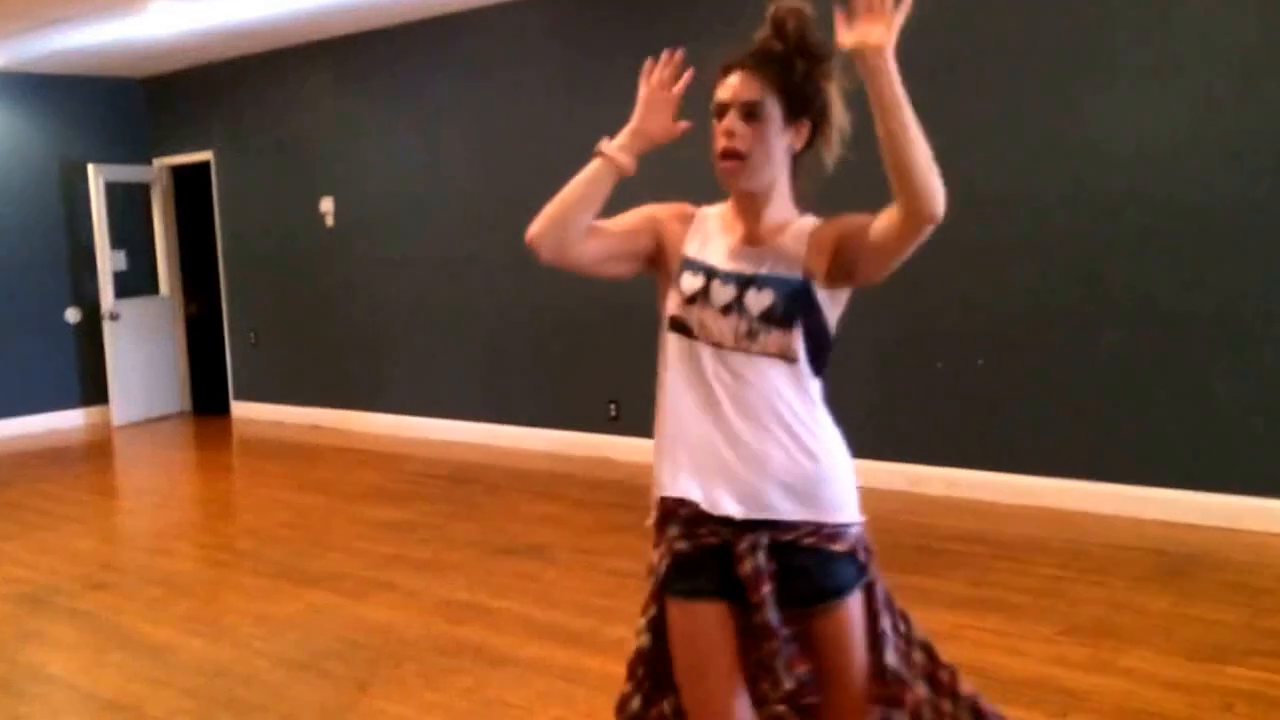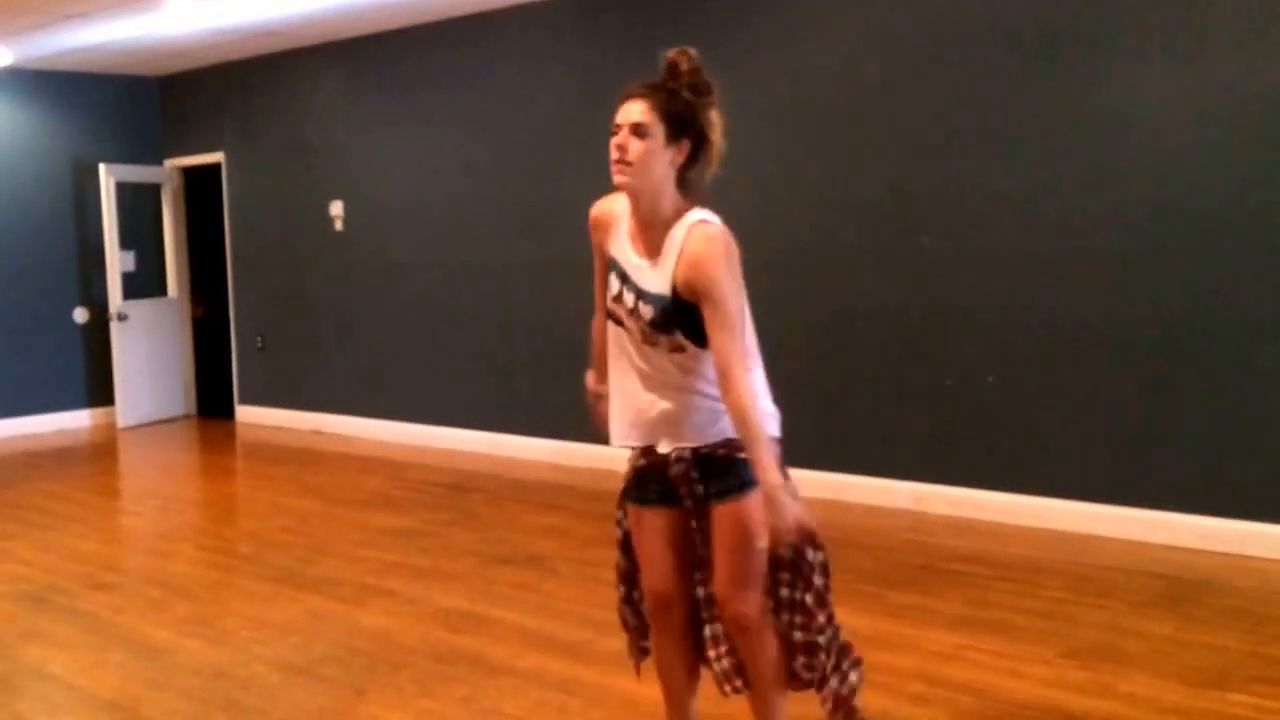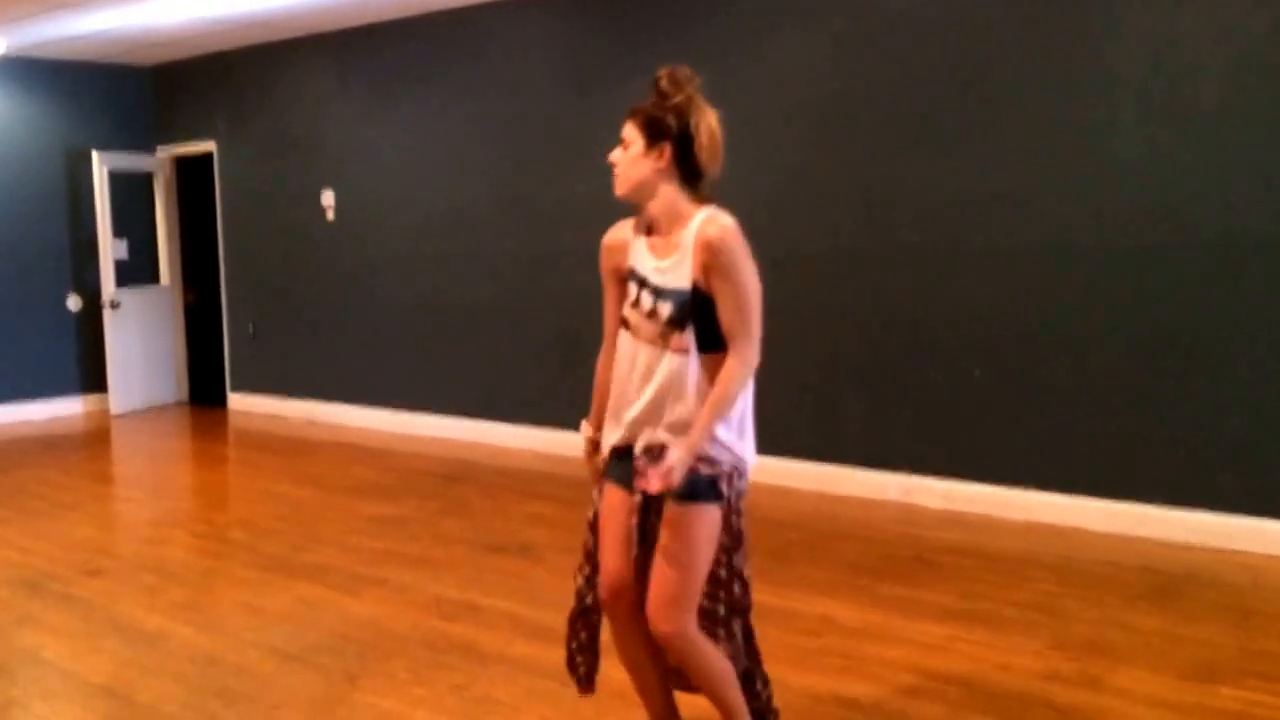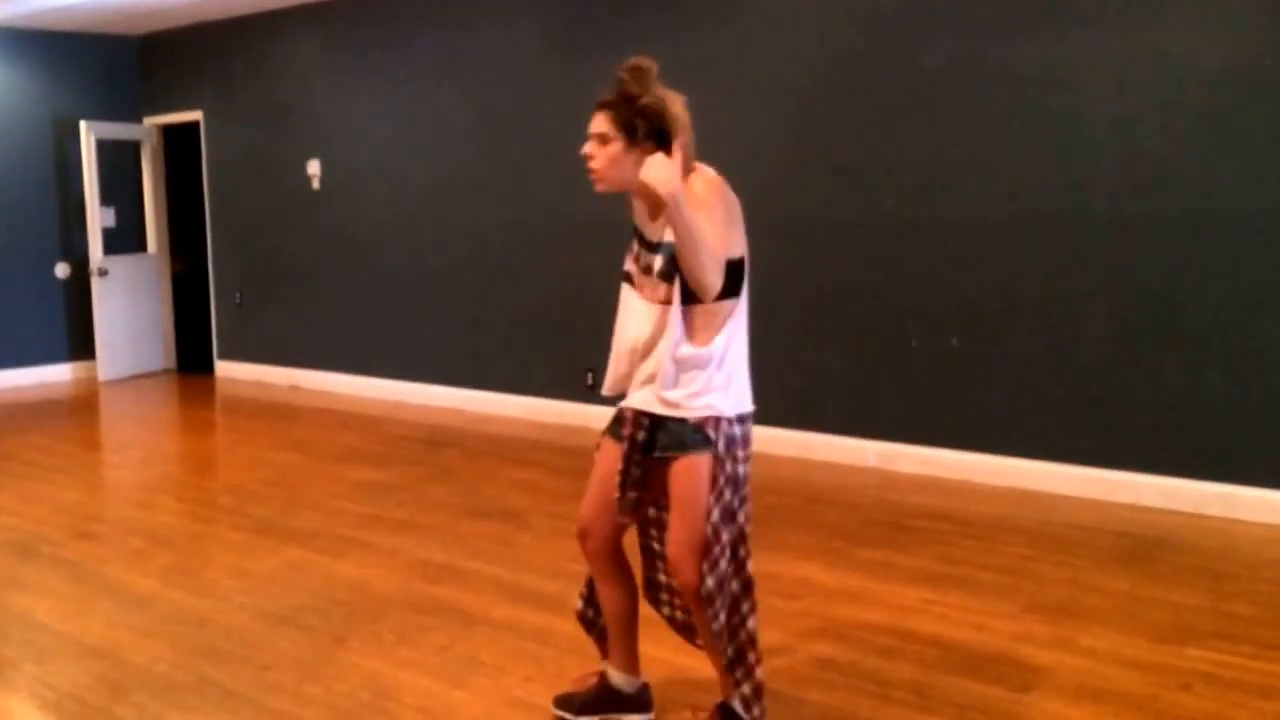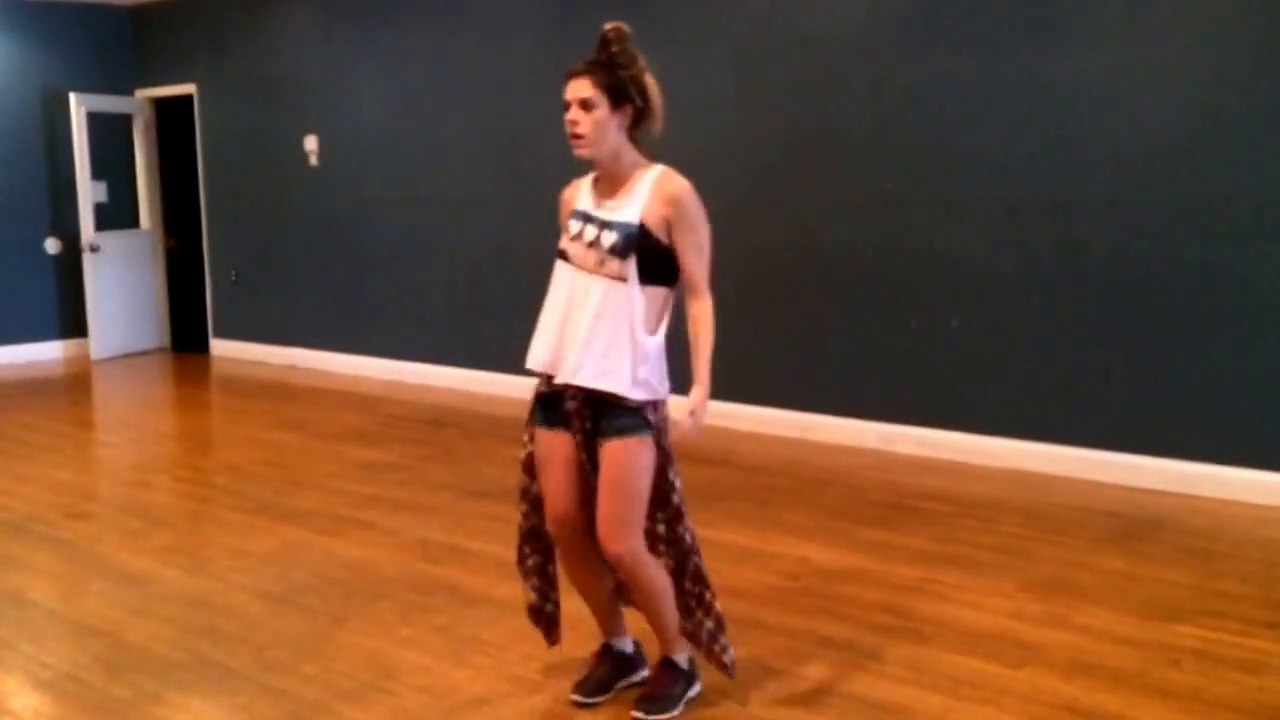
dt=1s
person 1, frame 1
left shoulder: (831, 248)
right shoulder: (676, 234)
left elbow: (925, 210)
right elbow: (549, 242)
left wrist: (877, 67)
right wrist: (631, 140)
left hip: (813, 513)
right hip: (699, 515)
person 1, frame 2
left shoulder: (703, 243)
right shoulder: (604, 218)
left elbow: (735, 369)
left wrist: (771, 485)
right wrist: (597, 380)
left hip: (724, 444)
right hip: (652, 444)
left knee: (741, 607)
right knee: (657, 601)
person 1, frame 3
left shoulder: (716, 236)
right shoulder: (618, 243)
left elbow: (745, 351)
left wrist: (684, 444)
right wrist: (596, 427)
left hip: (705, 454)
right hip: (632, 446)
left knee: (670, 621)
right knee: (613, 594)
person 1, frame 4
left shoulder: (705, 190)
right shoulder: (645, 201)
left elbow: (708, 286)
left wrist: (673, 197)
left hip: (704, 412)
right hip: (645, 405)
left knee: (691, 568)
right knee: (596, 532)
person 1, frame 5
left shoulder: (669, 193)
right shoulder: (573, 196)
left elbow: (698, 294)
left wrist: (702, 383)
left hip: (626, 393)
right hip: (561, 384)
left knee: (620, 542)
right knee: (561, 527)
left ankle: (679, 660)
right ankle: (618, 648)
